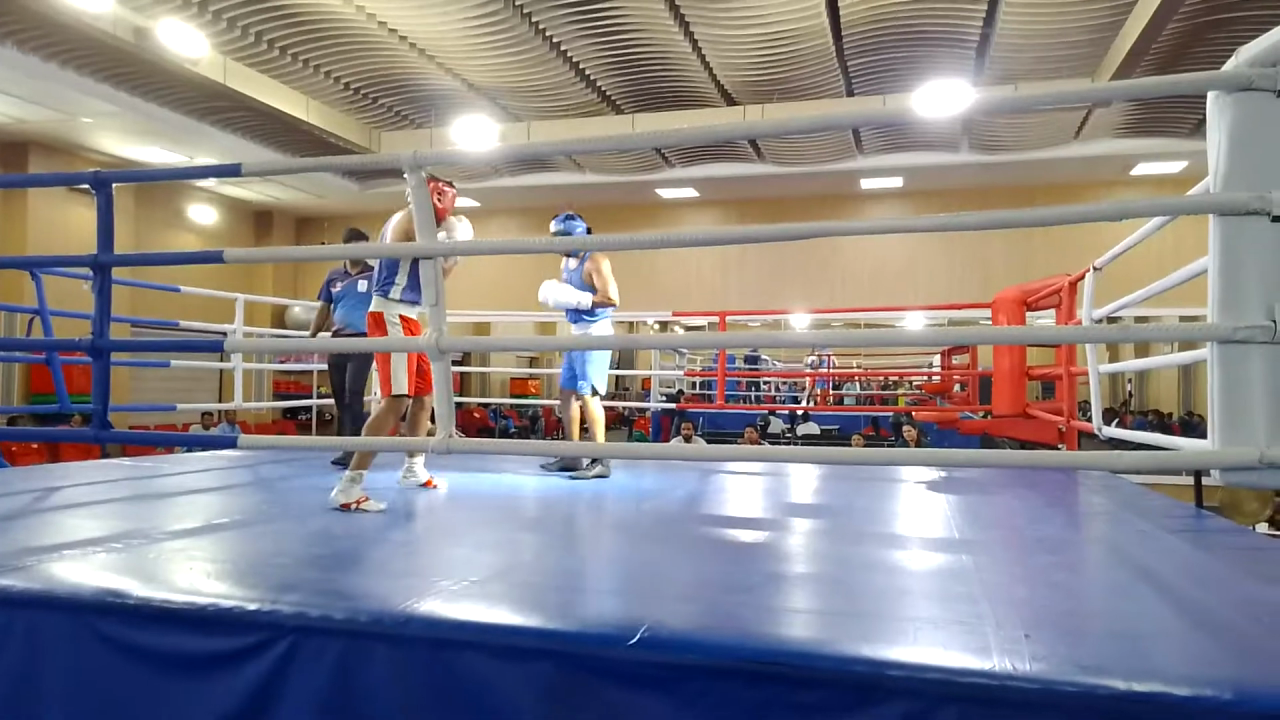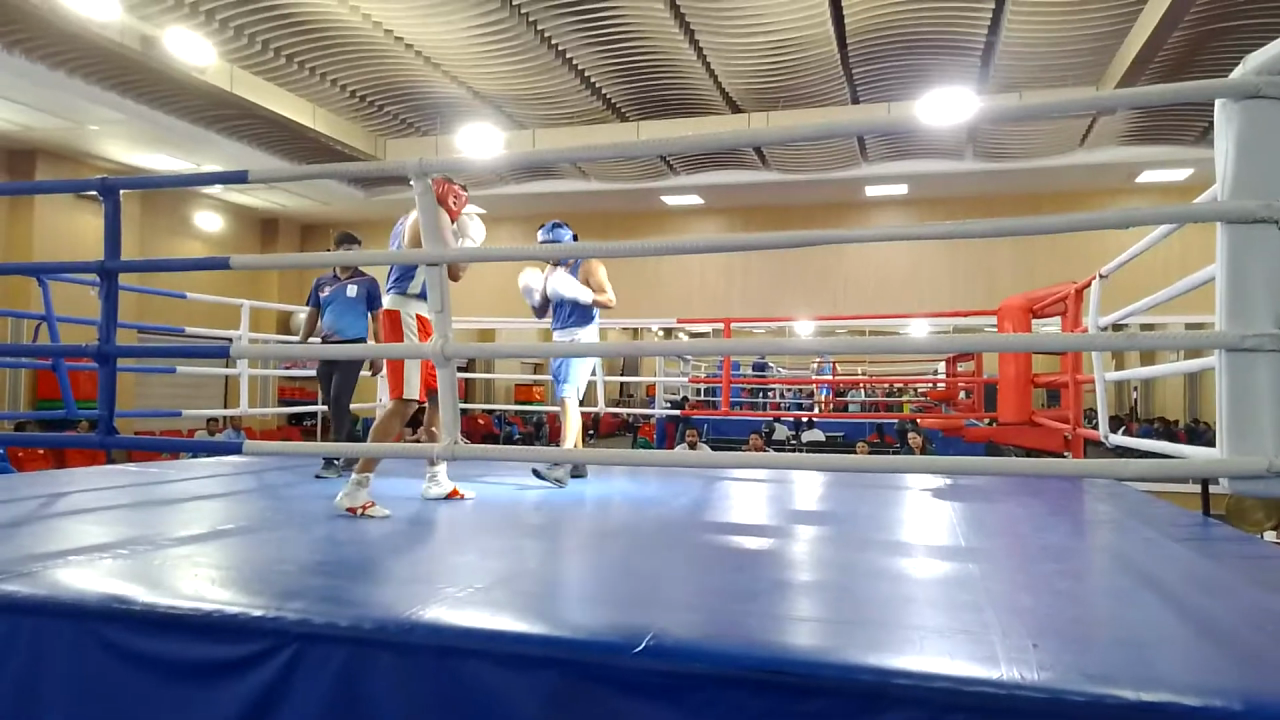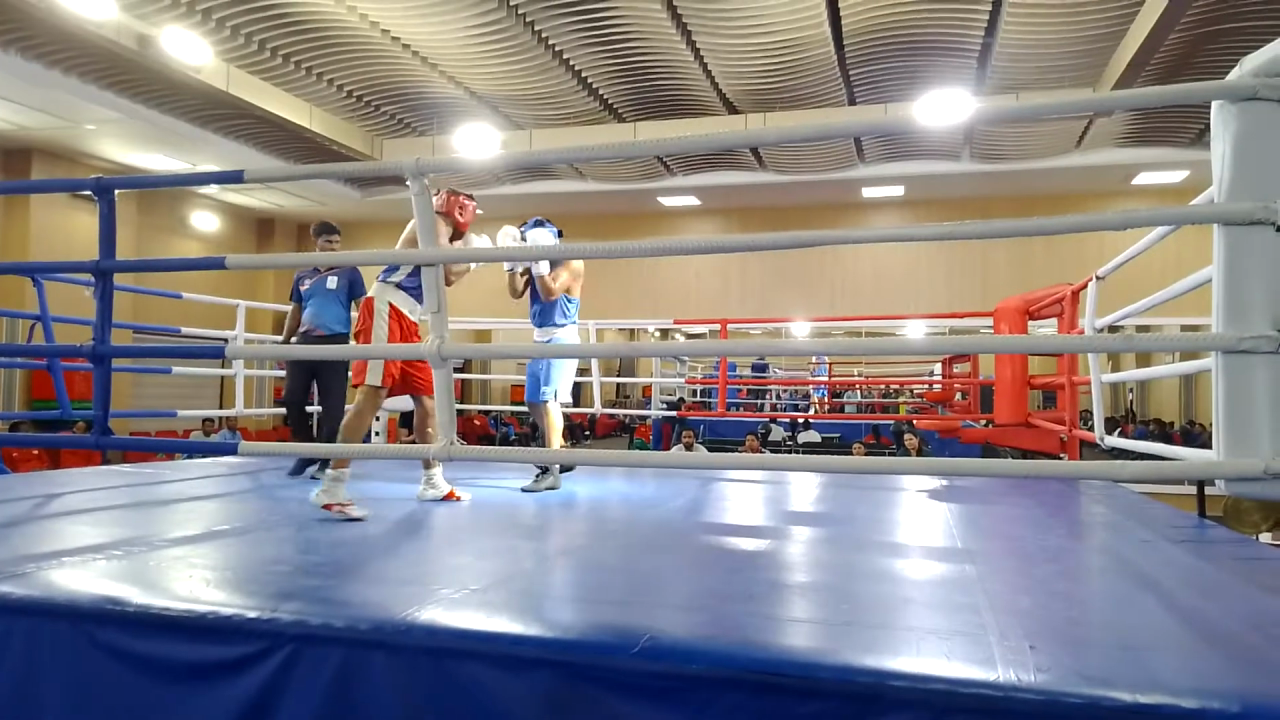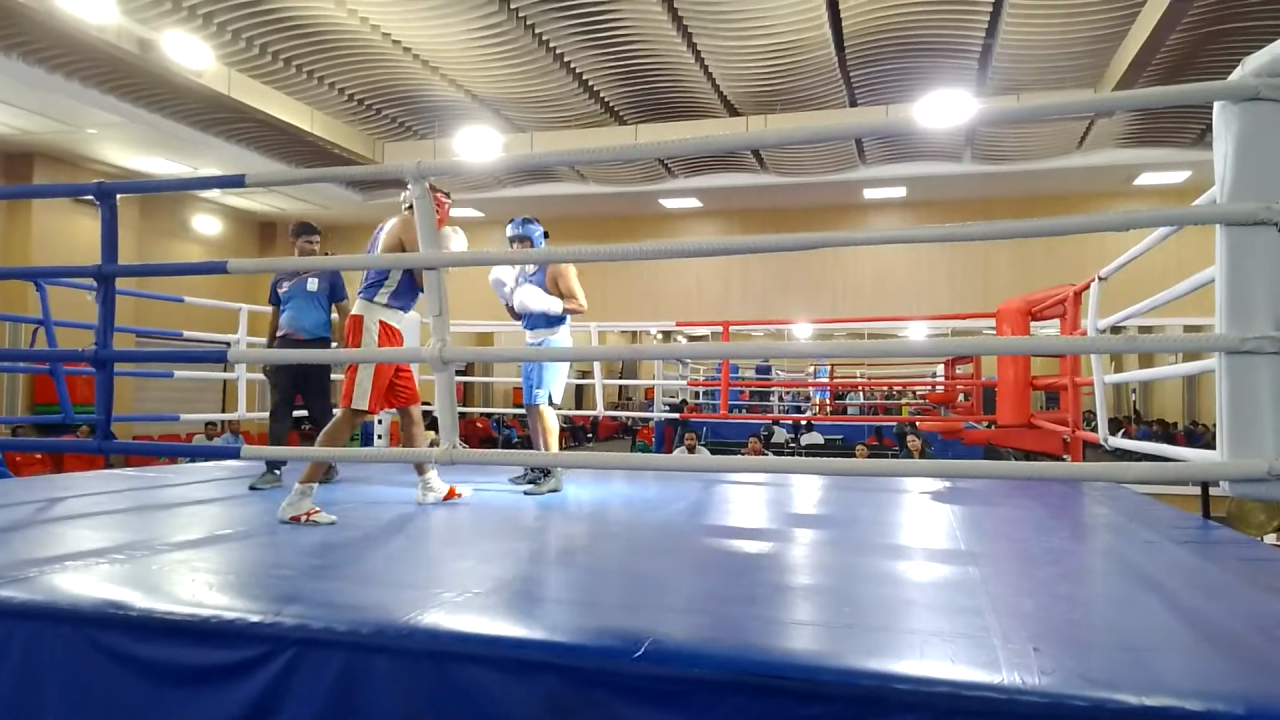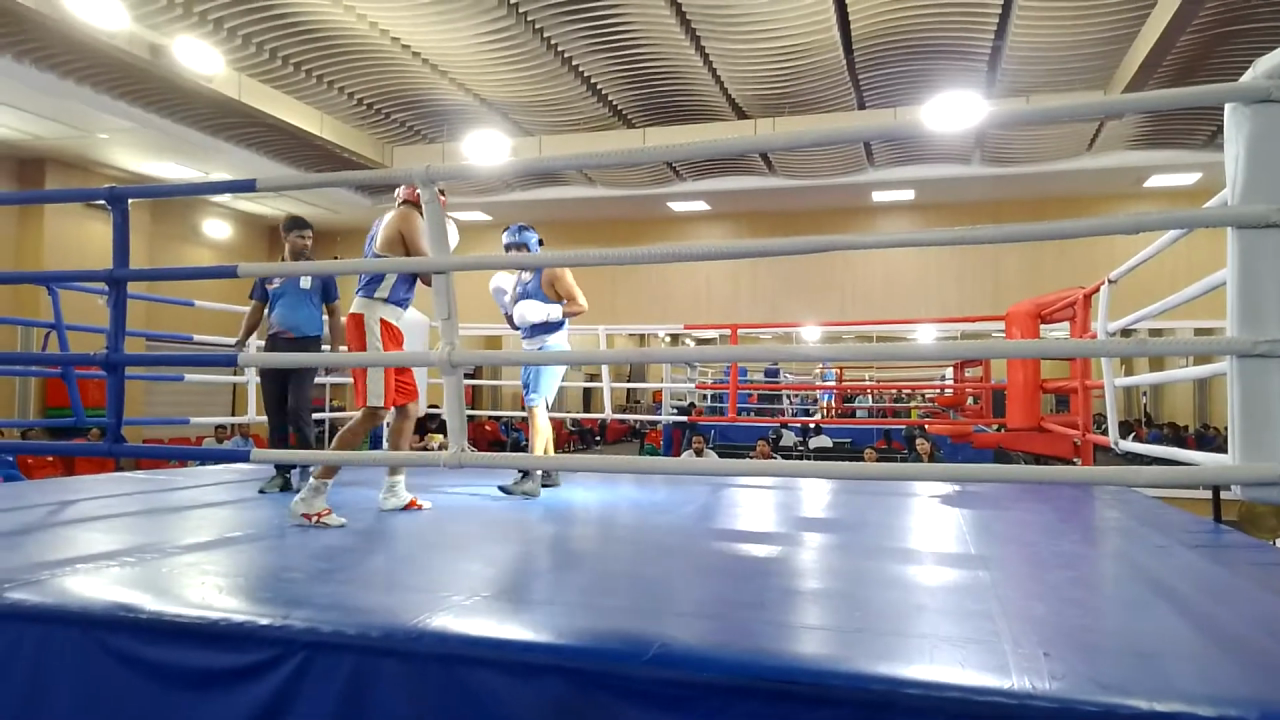
dt=0.3s
person 1, frame 1
left shoulder: (405, 221)
right shoulder: (416, 216)
right elbow: (440, 271)
left wrist: (445, 241)
right wrist: (458, 242)
left hip: (404, 317)
right hip: (392, 316)
left knee: (423, 394)
right knee: (396, 400)
left ankle: (413, 468)
right ankle: (348, 487)
person 1, frame 2
left shoulder: (409, 221)
right shoulder: (434, 214)
right elbow: (454, 272)
left wrist: (456, 241)
right wrist: (468, 240)
left hip: (412, 316)
right hip: (407, 315)
left knee: (437, 395)
right knee: (404, 402)
left ankle: (437, 479)
right ankle: (355, 491)
person 1, frame 3
left shoulder: (439, 231)
right shoulder: (434, 224)
left elbow: (438, 273)
right elbow: (447, 276)
left hip: (407, 318)
right hip: (387, 309)
left knee: (427, 398)
right knee: (372, 394)
left ankle: (432, 481)
right ankle: (331, 487)
person 1, frame 4
left shoulder: (389, 226)
right shoulder: (410, 224)
right elbow: (428, 282)
right wrist: (448, 254)
left hip: (388, 327)
right hip: (373, 324)
left knee: (411, 408)
right knee: (353, 412)
left ankle: (430, 485)
right ankle: (297, 500)
person 1, frame 5
left shoulder: (385, 222)
right shoulder: (408, 218)
right elbow: (428, 276)
left wrist: (431, 250)
right wrist: (444, 249)
left hip: (386, 324)
right hip: (374, 321)
left knee: (408, 406)
right knee: (373, 411)
left ankle: (394, 490)
right ankle: (311, 496)
person 2, frame 1
left shoulder: (596, 261)
right shoulder: (566, 263)
left elbow: (611, 298)
left wrist: (576, 298)
right wrist: (555, 299)
left hip: (596, 334)
right hip: (578, 335)
left knee: (588, 395)
right knee: (567, 393)
left ankle: (600, 461)
right ankle: (572, 456)
person 2, frame 2
left shoulder: (589, 266)
right shoulder: (550, 272)
left elbow: (609, 300)
right elbow: (542, 313)
left wrist: (577, 291)
right wrist: (532, 296)
left hip: (582, 340)
right hip: (560, 342)
left knee: (568, 398)
right knee: (566, 401)
left ankle: (563, 465)
right ankle: (576, 463)
person 2, frame 3
left shoulder: (571, 263)
right shoulder: (532, 263)
left elbow: (549, 293)
right elbow: (516, 292)
left wrist: (540, 260)
right wrist: (511, 262)
left hip: (562, 339)
right hip: (540, 340)
left knee: (549, 401)
right knee: (534, 402)
left ankle: (552, 471)
person 2, frame 4
left shoulder: (558, 266)
right shoulder: (521, 271)
left elbow: (580, 305)
right elbow: (518, 315)
left wrist: (544, 303)
right wrist: (505, 294)
left hip: (554, 340)
right hip: (532, 342)
left knee: (543, 404)
right knee: (532, 407)
left ankle: (553, 473)
right ankle: (540, 467)
person 2, frame 5
left shoulder: (553, 271)
right shoulder: (517, 280)
left elbow: (581, 305)
right elbow: (516, 324)
left wrist: (546, 312)
right wrist: (505, 304)
left hip: (552, 347)
right hip: (530, 350)
left knee: (535, 406)
right knee: (537, 409)
left ankle: (532, 474)
right ankle: (549, 470)
person 3, frame 1
left shoulder: (376, 276)
right shoulder: (333, 276)
right elbow: (323, 310)
right wrist: (311, 338)
left hip: (363, 341)
left knee: (353, 394)
right knee: (341, 398)
left ankle: (352, 447)
person 3, frame 2
left shoulder: (368, 283)
right shoulder: (321, 282)
left elbow: (377, 319)
right elbow: (312, 316)
right wrist: (300, 344)
left knee: (339, 403)
right knee: (334, 406)
left ankle: (332, 459)
person 3, frame 3
left shoulder: (349, 273)
right shoulder: (302, 276)
right elbow: (294, 312)
right wrist: (283, 343)
left hip: (334, 344)
right hip: (304, 343)
left knee: (331, 406)
right knee: (293, 401)
left ankle: (328, 461)
person 3, frame 4
left shoulder: (329, 275)
right shoulder: (280, 278)
left elbow: (344, 313)
right elbow: (274, 316)
left wrist: (341, 346)
right wrist: (267, 350)
left hip: (316, 348)
right hip: (284, 348)
left knee: (320, 411)
right knee: (279, 410)
left ankle: (328, 464)
right ankle: (273, 470)
person 3, frame 5
left shoulder: (321, 272)
right shoulder: (268, 273)
left elbow: (334, 313)
right elbow: (256, 311)
left wrist: (335, 350)
right wrist: (241, 342)
left hip: (307, 348)
right hip: (274, 348)
left knee: (299, 409)
right knee: (276, 413)
left ankle: (304, 467)
right ankle: (282, 471)
